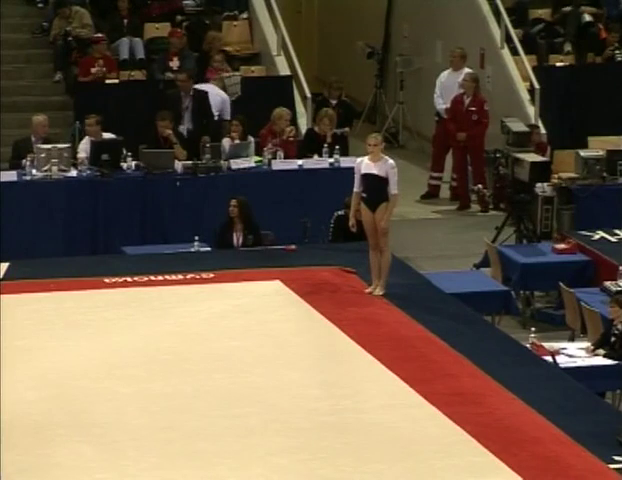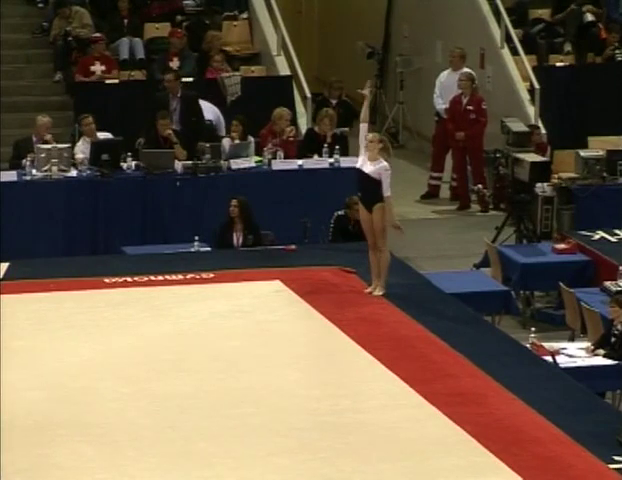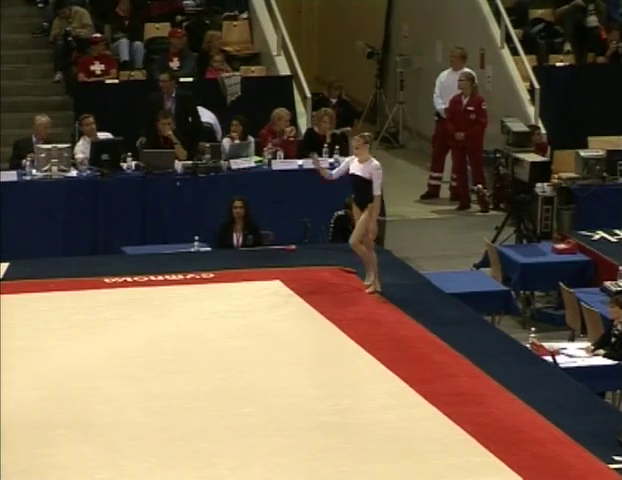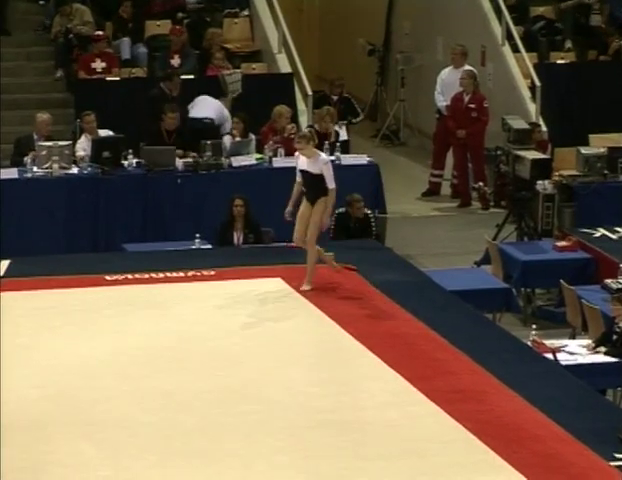
dt=0.7s
person 1, frame 1
left shoulder: (389, 164)
right shoulder: (360, 163)
left elbow: (394, 193)
right elbow: (357, 190)
left wrist: (387, 218)
right wrist: (352, 215)
left hip: (382, 205)
right hip: (366, 205)
left knee: (383, 246)
right knee: (372, 246)
left ankle: (382, 284)
right ankle: (374, 282)
person 1, frame 2
left shoulder: (382, 166)
right shoulder: (363, 154)
left elbow: (386, 195)
right elbow: (363, 124)
left wrist: (391, 219)
right wrist: (367, 100)
left hip: (377, 206)
right hip: (362, 204)
left knee: (380, 246)
right knee: (371, 245)
left ankle: (381, 283)
right ankle: (374, 282)
person 1, frame 3
left shoulder: (374, 166)
right shoulder: (351, 161)
left elbow: (377, 194)
right elbow: (332, 176)
left wrist: (374, 221)
right wrist: (319, 167)
left hip: (370, 206)
right hip: (357, 205)
left knee: (354, 241)
right knee: (366, 245)
left ankle: (371, 272)
right ankle: (374, 282)
person 1, frame 4
left shoulder: (323, 160)
right shoulder: (299, 157)
left elbow: (332, 188)
left wrist: (327, 215)
right wrist: (291, 204)
left hip: (321, 200)
right hip: (307, 199)
left knee: (310, 239)
right knee: (298, 239)
left ankle: (308, 280)
right ankle: (326, 258)
person 2, frame 1
right shoulder: (444, 75)
right elbow: (437, 95)
right wrist: (444, 109)
right hip: (443, 117)
right knee: (438, 152)
left ankle: (456, 190)
right ankle: (433, 188)
person 2, frame 2
right shoulder: (443, 75)
right elbow: (436, 95)
right wrist: (443, 109)
right hip: (442, 117)
right knee: (437, 152)
left ankle: (456, 189)
right ankle: (433, 188)
person 2, frame 3
left shoulder: (469, 75)
right shoulder: (443, 75)
right elbow: (436, 95)
right wrist: (443, 109)
right hip: (442, 117)
right knee: (437, 153)
right ankle: (433, 188)
person 2, frame 4
left shoulder: (470, 72)
right shoulder: (444, 72)
right elbow: (438, 92)
right wrist: (444, 105)
right hip: (444, 114)
right knee: (438, 150)
left ankle: (457, 187)
right ankle: (434, 186)
person 3, frame 1
left shoulder: (481, 101)
right shoulder: (457, 99)
left elbow: (484, 124)
right elbow: (450, 119)
left wrist: (468, 135)
right wrist: (455, 133)
left hip: (475, 142)
right hip: (457, 141)
left knee: (478, 170)
right knee: (460, 171)
left ankle: (483, 202)
right ankle: (464, 201)
person 3, frame 2
left shoulder: (478, 100)
right shoulder: (455, 100)
left elbow: (482, 123)
right elbow: (449, 120)
left wrist: (466, 134)
right wrist: (454, 133)
left hip: (474, 142)
right hip: (457, 141)
left knee: (477, 170)
right knee: (459, 171)
left ankle: (483, 202)
right ankle: (464, 201)
person 3, frame 3
left shoulder: (479, 101)
right shoulder: (454, 100)
left elbow: (482, 123)
right elbow: (449, 120)
left wrist: (466, 135)
right wrist: (454, 133)
left hip: (473, 142)
right hip: (456, 141)
left knee: (477, 170)
right knee: (459, 171)
left ankle: (483, 202)
right ankle: (464, 201)
person 3, frame 4
left shoulder: (480, 99)
right shoulder: (456, 98)
left elbow: (484, 121)
right elbow: (450, 117)
left wrist: (467, 132)
right wrist: (455, 130)
left hip: (475, 139)
right hip: (458, 139)
left knee: (478, 167)
right knee: (460, 168)
left ankle: (484, 199)
right ankle: (465, 198)
